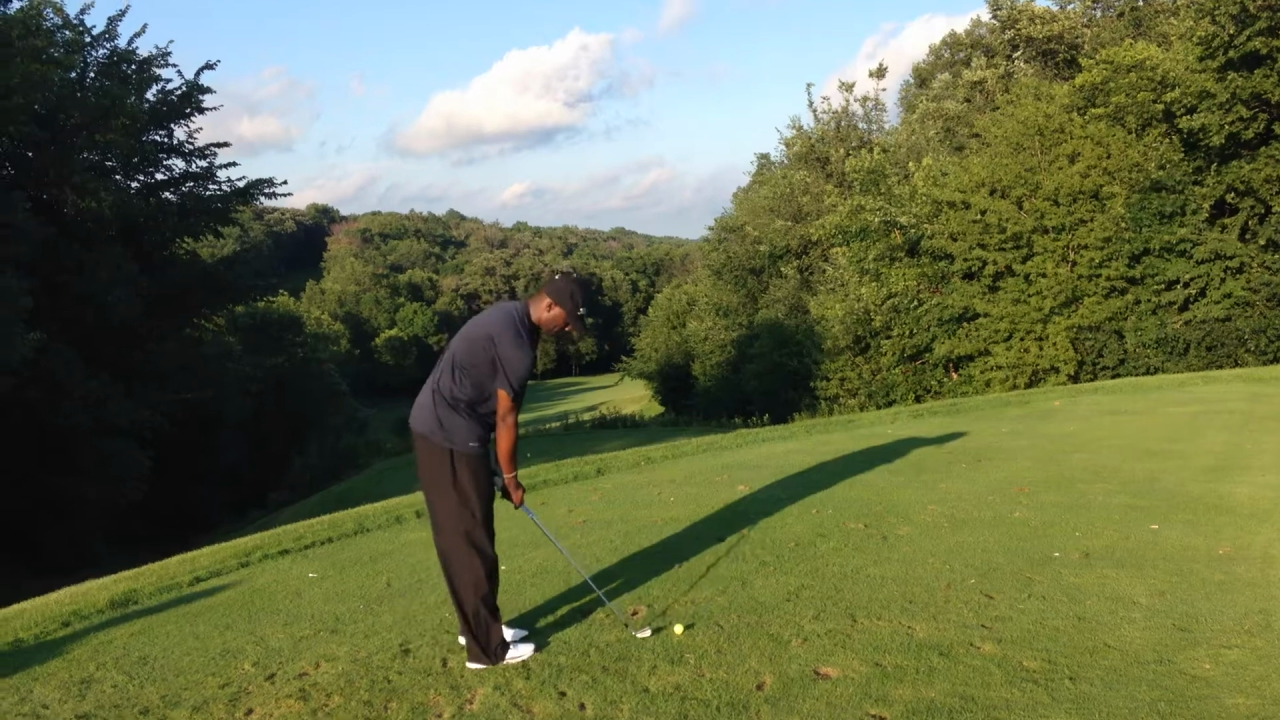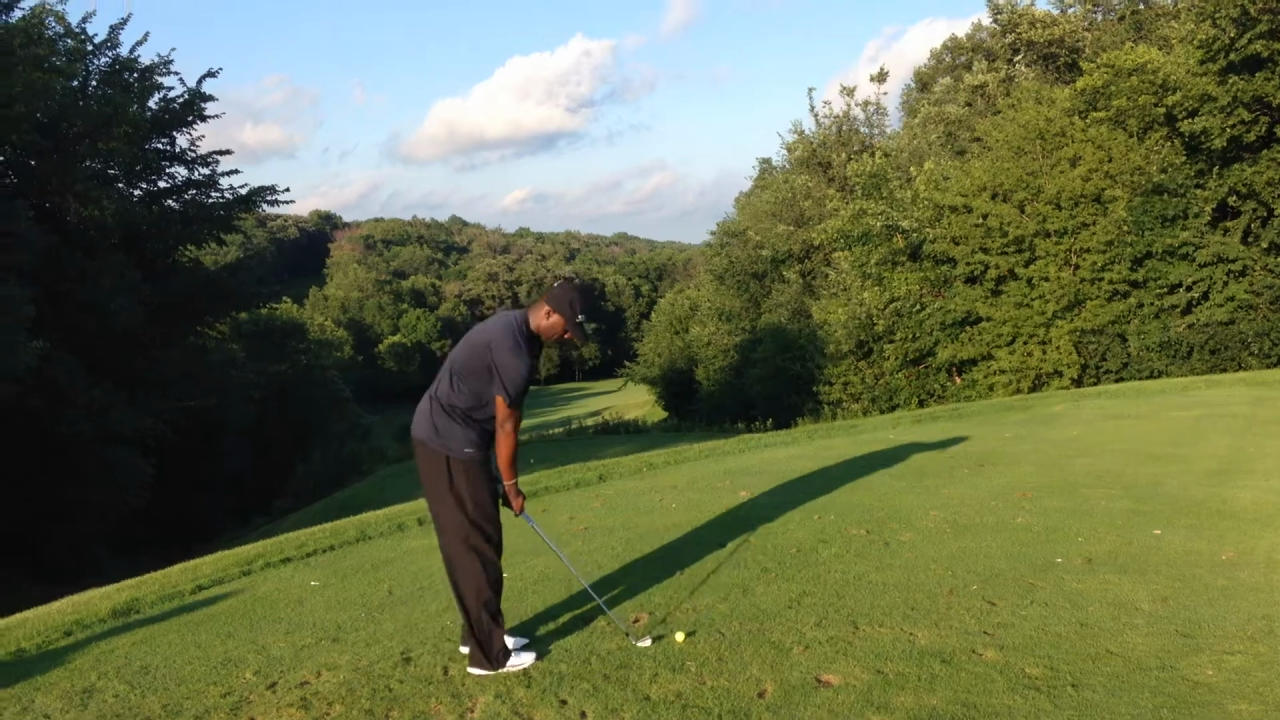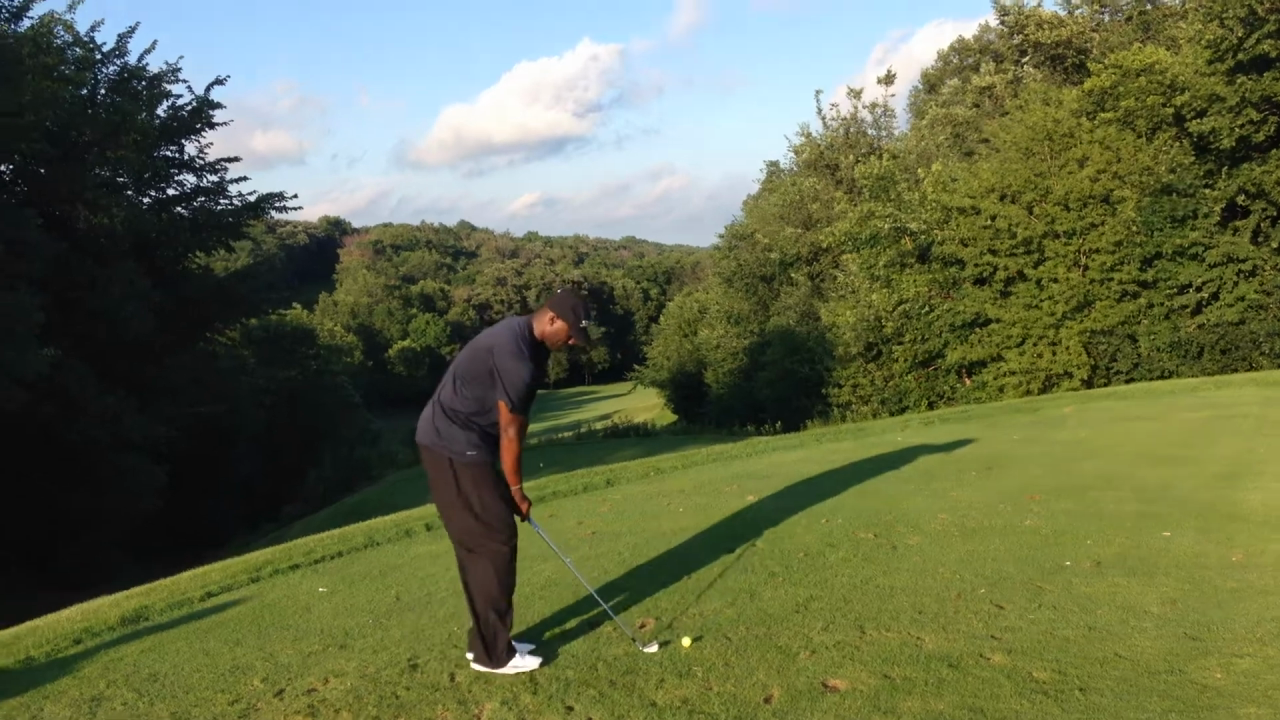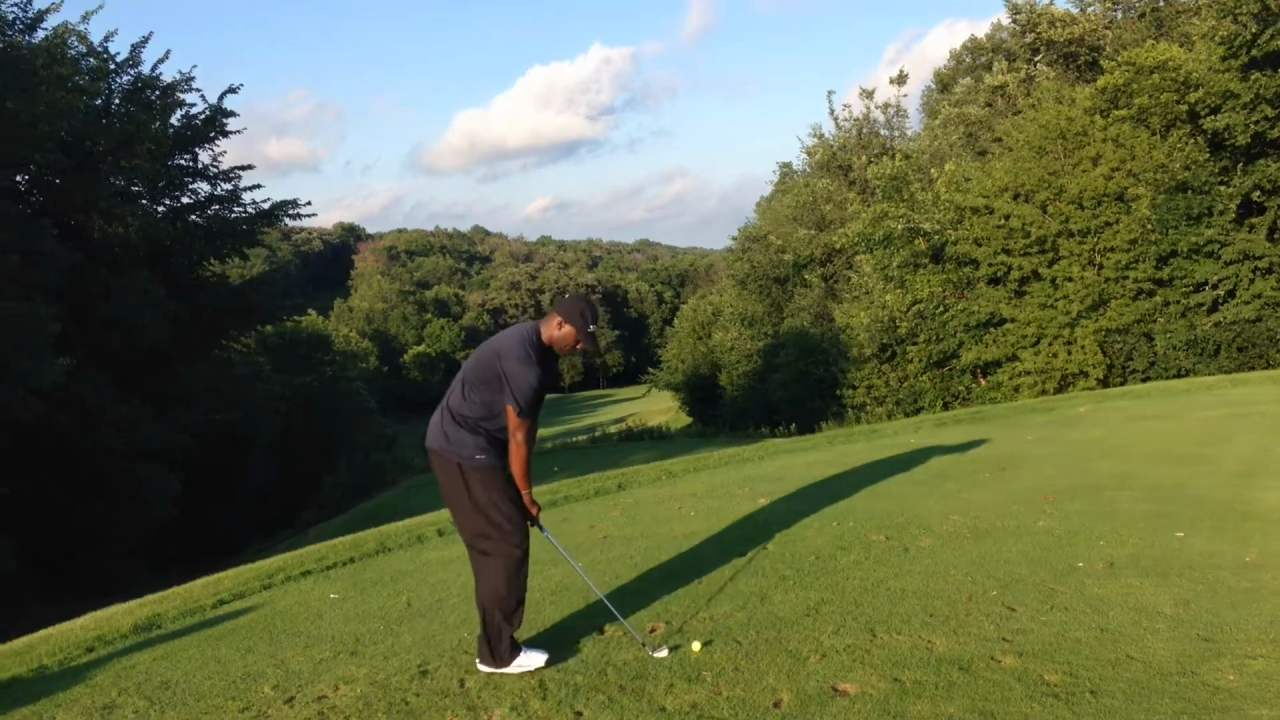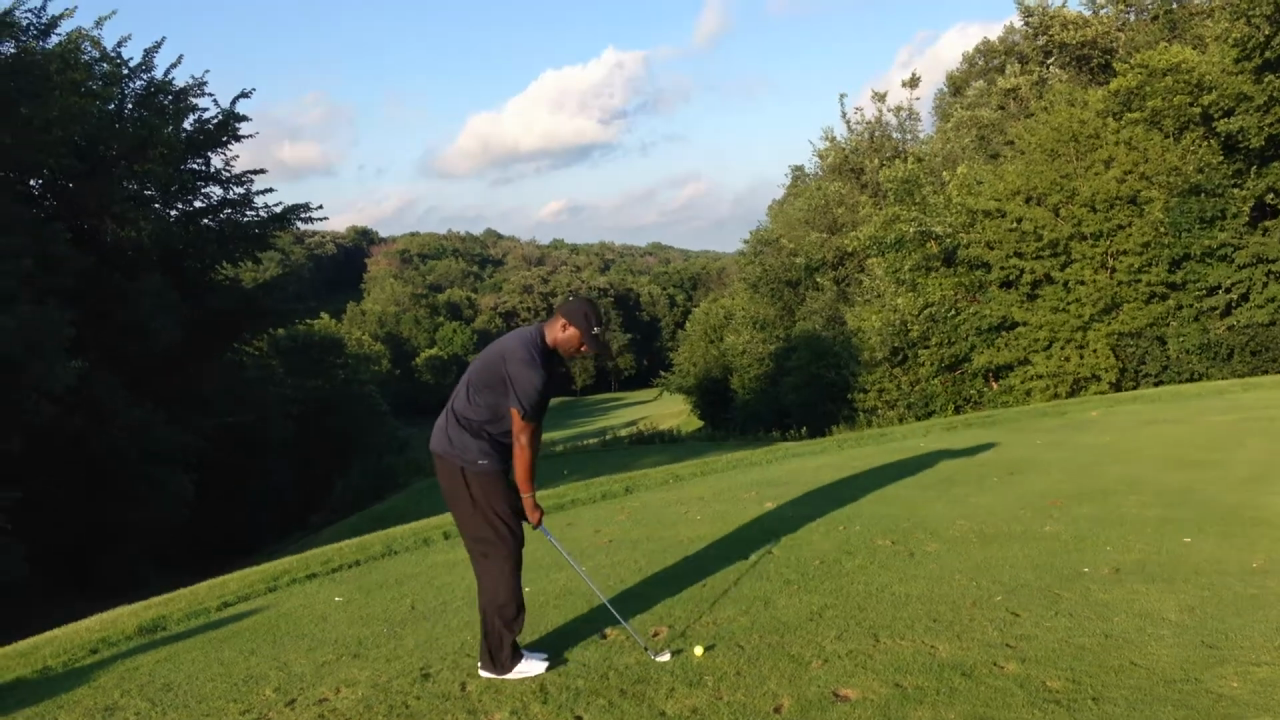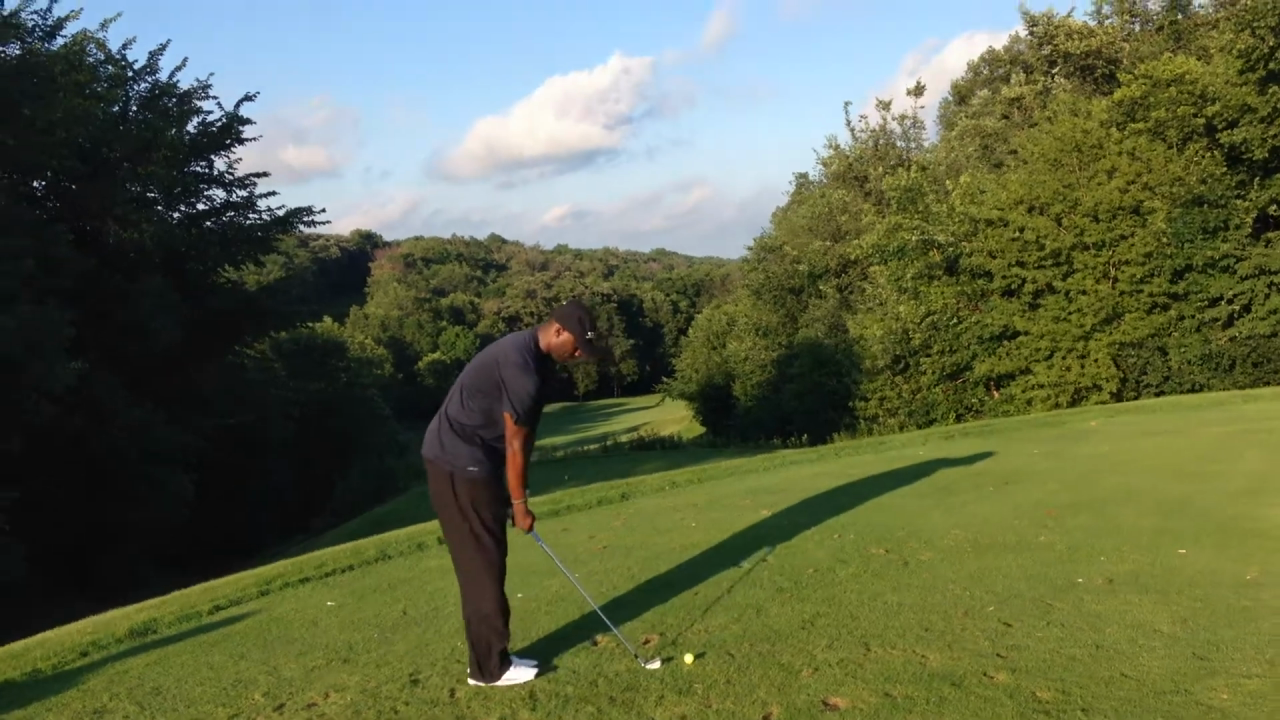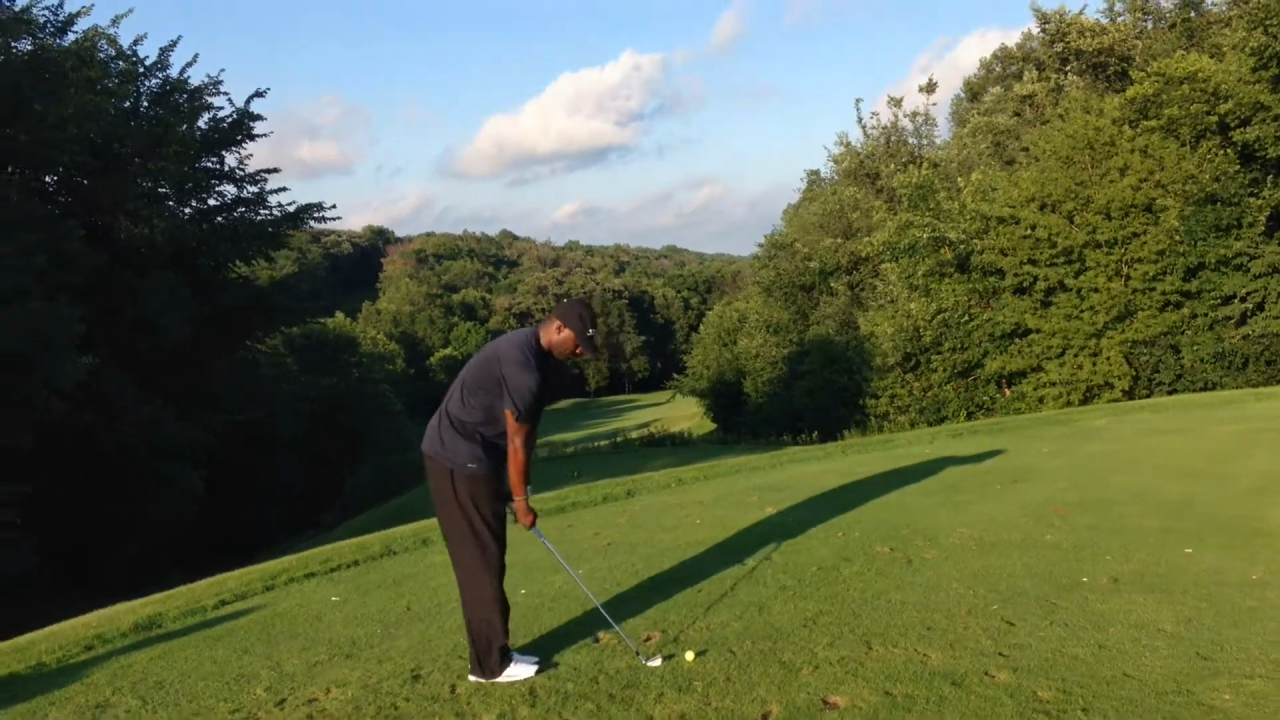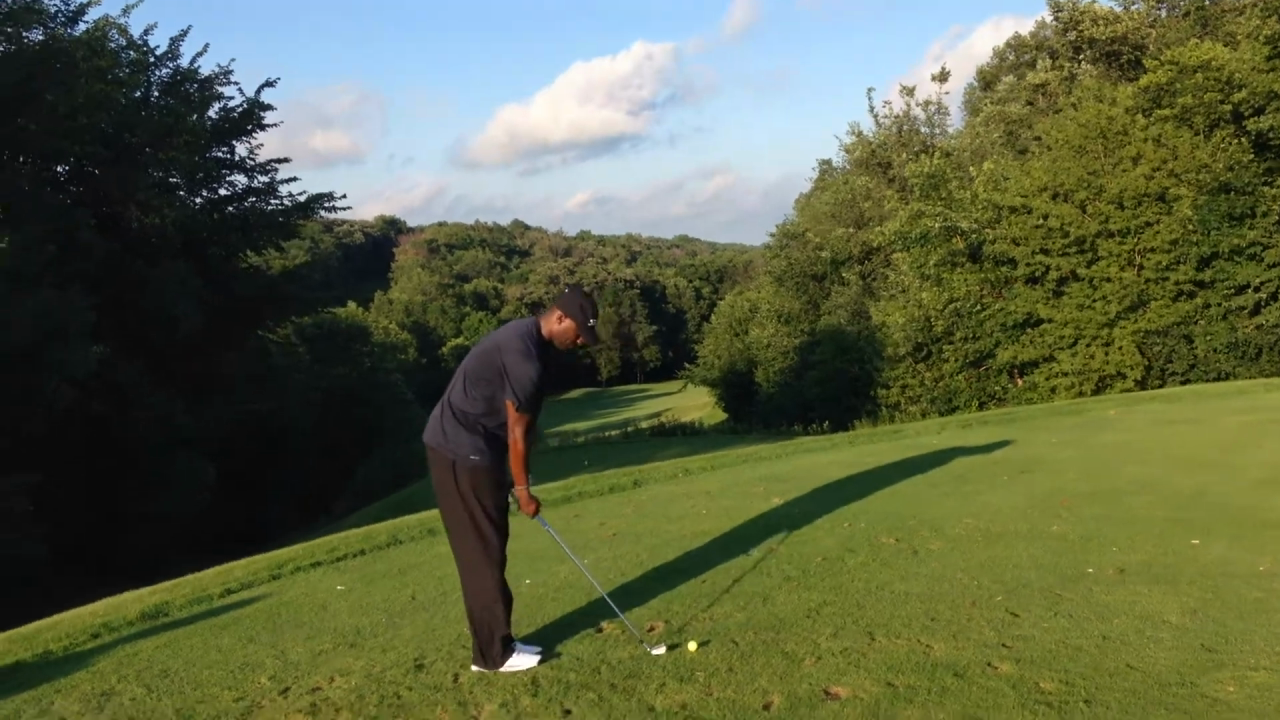
dt=0.1s
person 1, frame 1
left shoulder: (510, 315)
right shoulder: (516, 343)
right elbow: (505, 418)
left wrist: (500, 467)
right wrist: (510, 478)
left hip: (439, 428)
right hip: (450, 437)
left knee: (470, 535)
right knee: (471, 542)
left ankle: (477, 624)
right ankle: (487, 648)
person 1, frame 2
left shoulder: (514, 326)
right shoulder: (514, 350)
left elbow: (503, 415)
right elbow: (505, 425)
left wrist: (501, 476)
right wrist: (510, 485)
left hip: (444, 436)
right hip: (450, 444)
left knee: (477, 540)
right knee: (474, 546)
left ankle: (479, 633)
right ankle: (488, 654)
person 1, frame 3
left shoulder: (525, 339)
right shoulder: (516, 356)
left elbow: (516, 422)
right elbow: (509, 431)
left wrist: (511, 486)
right wrist: (516, 490)
left hip: (465, 443)
right hip: (452, 446)
left knee: (486, 542)
right knee: (495, 541)
left ankle: (487, 639)
right ankle: (493, 651)
person 1, frame 4
left shoulder: (536, 346)
right shoulder: (524, 360)
left elbow: (527, 426)
right elbow: (518, 436)
left wrist: (520, 490)
right wrist: (525, 495)
left hip: (475, 448)
right hip: (462, 451)
left knee: (496, 545)
right knee: (508, 541)
left ankle: (497, 641)
right ankle: (498, 650)
person 1, frame 5
left shoulder: (537, 348)
right shoulder: (528, 364)
left elbow: (530, 431)
right elbow: (522, 439)
left wrist: (526, 487)
right wrist: (528, 497)
left hip: (480, 453)
right hip: (466, 456)
left knee: (501, 551)
right knee: (500, 553)
left ankle: (502, 647)
right ankle: (500, 659)
person 1, frame 6
left shoulder: (530, 351)
right shoulder: (521, 368)
left elbow: (524, 435)
right elbow: (515, 444)
left wrist: (519, 493)
right wrist: (519, 503)
left hip: (473, 459)
right hip: (457, 462)
left knee: (487, 559)
right knee: (482, 563)
left ankle: (492, 655)
right ankle: (488, 666)
person 1, frame 7
left shoulder: (527, 347)
right shoulder: (523, 366)
left elbow: (522, 435)
right elbow: (516, 441)
left wrist: (518, 489)
right wrist: (521, 501)
left hip: (471, 456)
right hip: (459, 459)
left knee: (488, 558)
right knee: (481, 561)
left ankle: (495, 650)
right ankle: (490, 663)
person 1, frame 8
left shoulder: (528, 337)
right shoulder: (524, 355)
left elbow: (522, 424)
right elbow: (517, 431)
left wrist: (518, 479)
right wrist: (523, 489)
left hip: (474, 447)
right hip: (461, 451)
left knee: (491, 548)
right knee: (482, 552)
left ankle: (498, 641)
right ankle: (492, 653)
